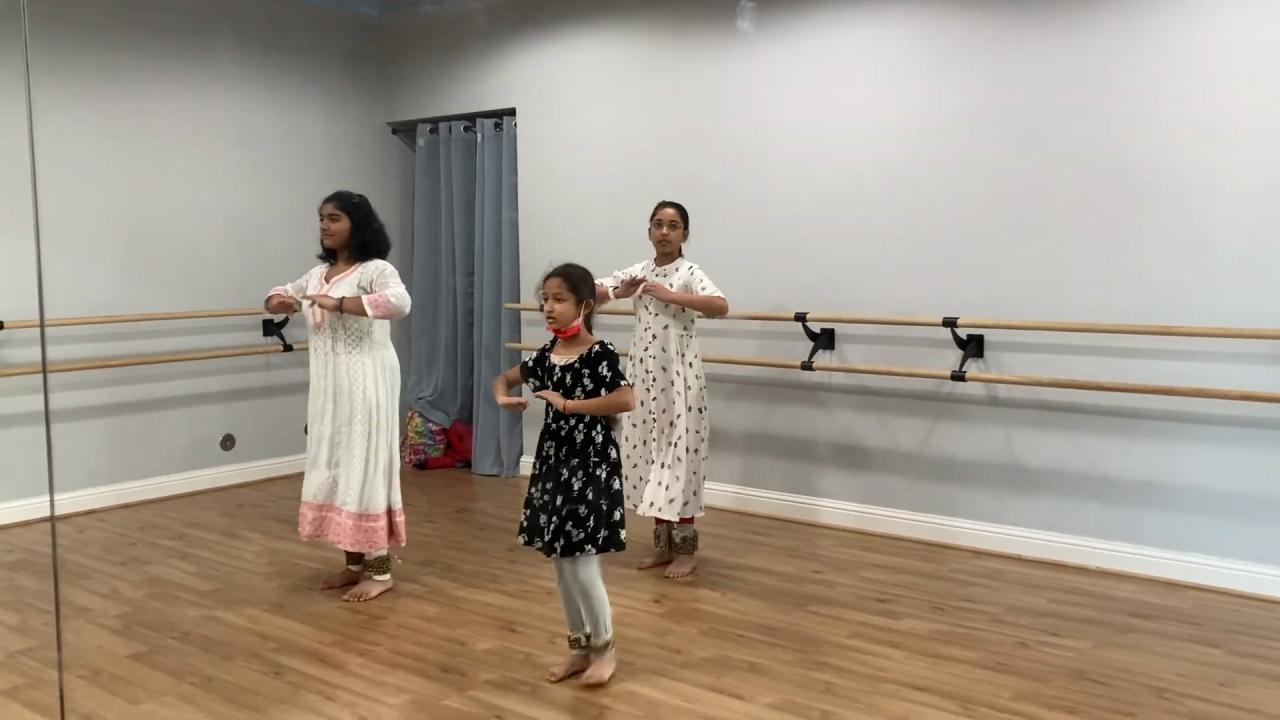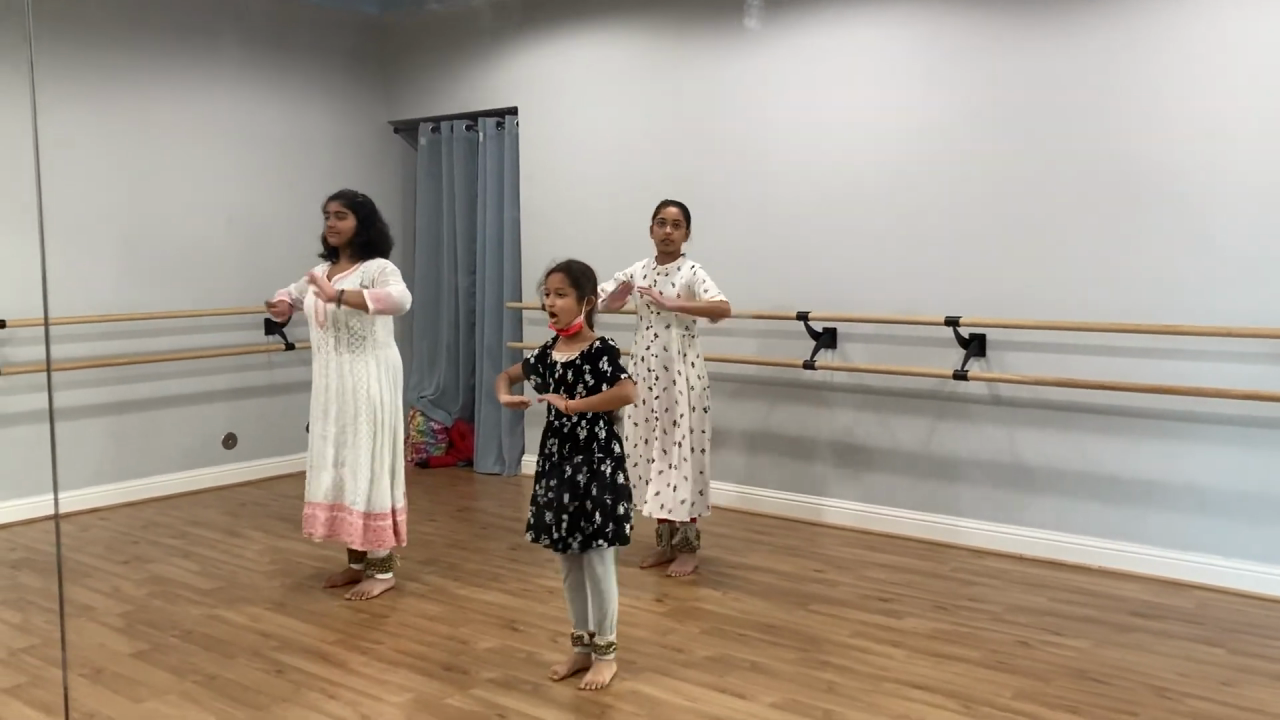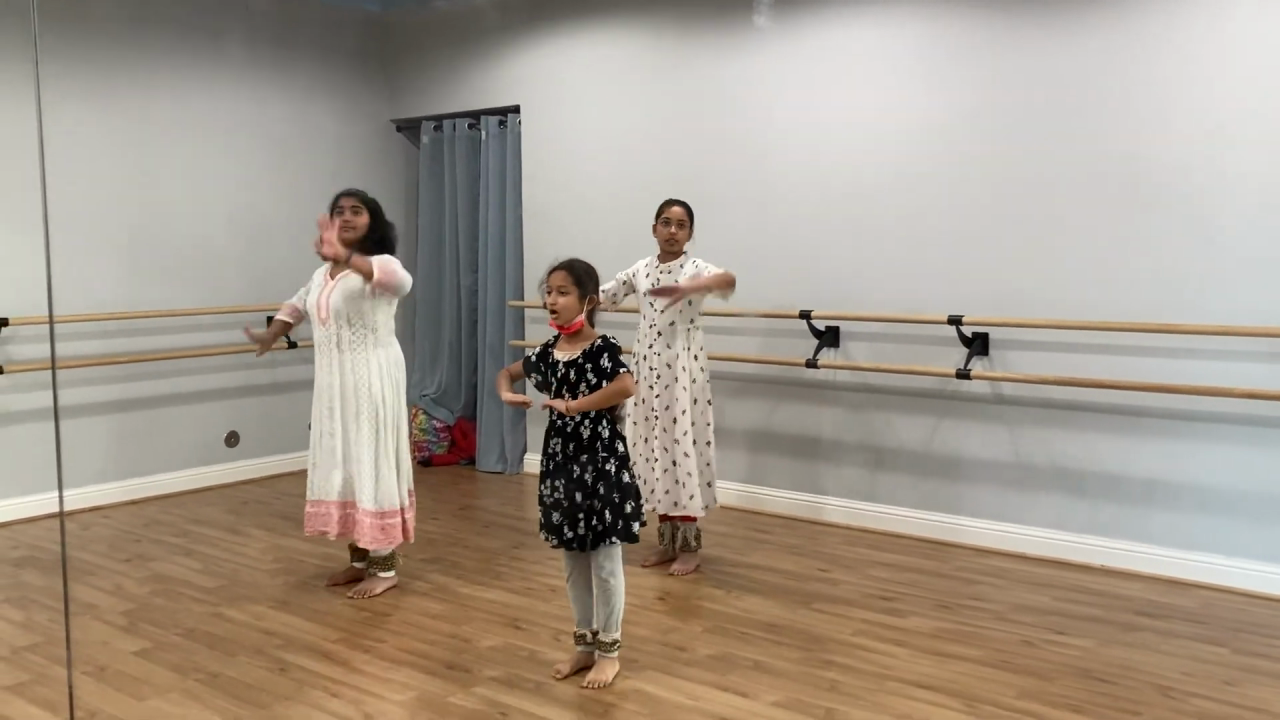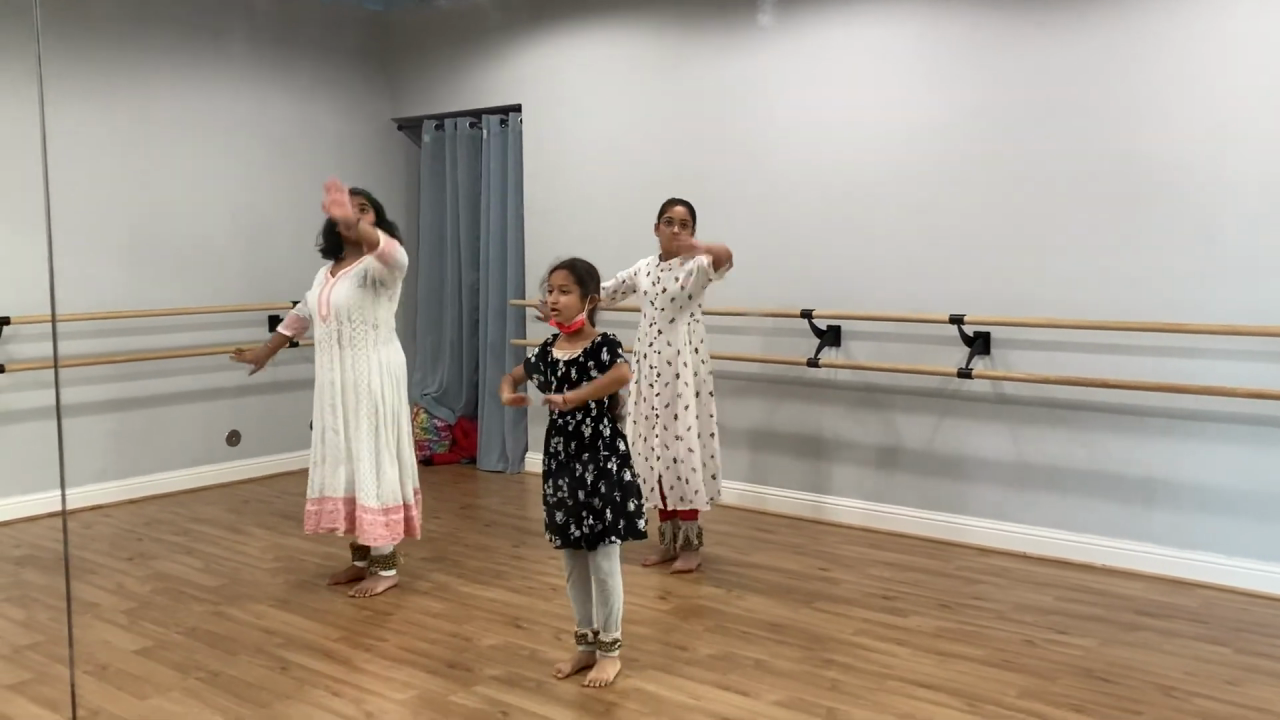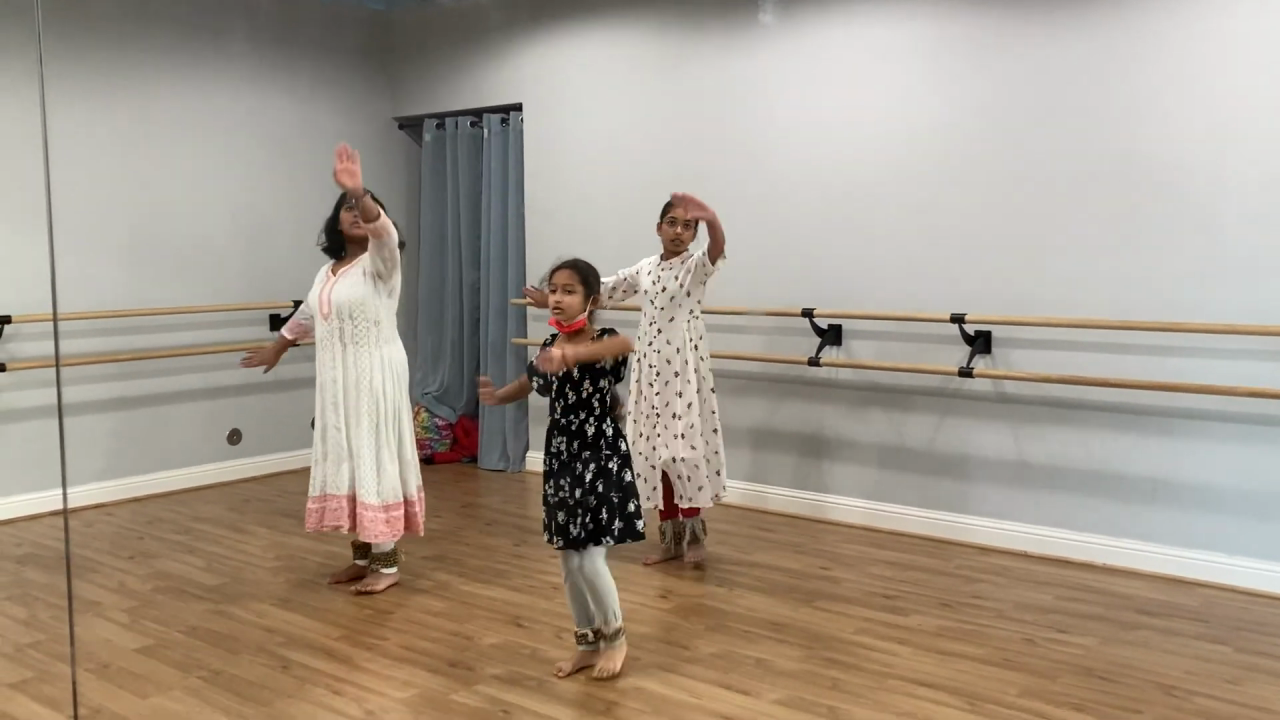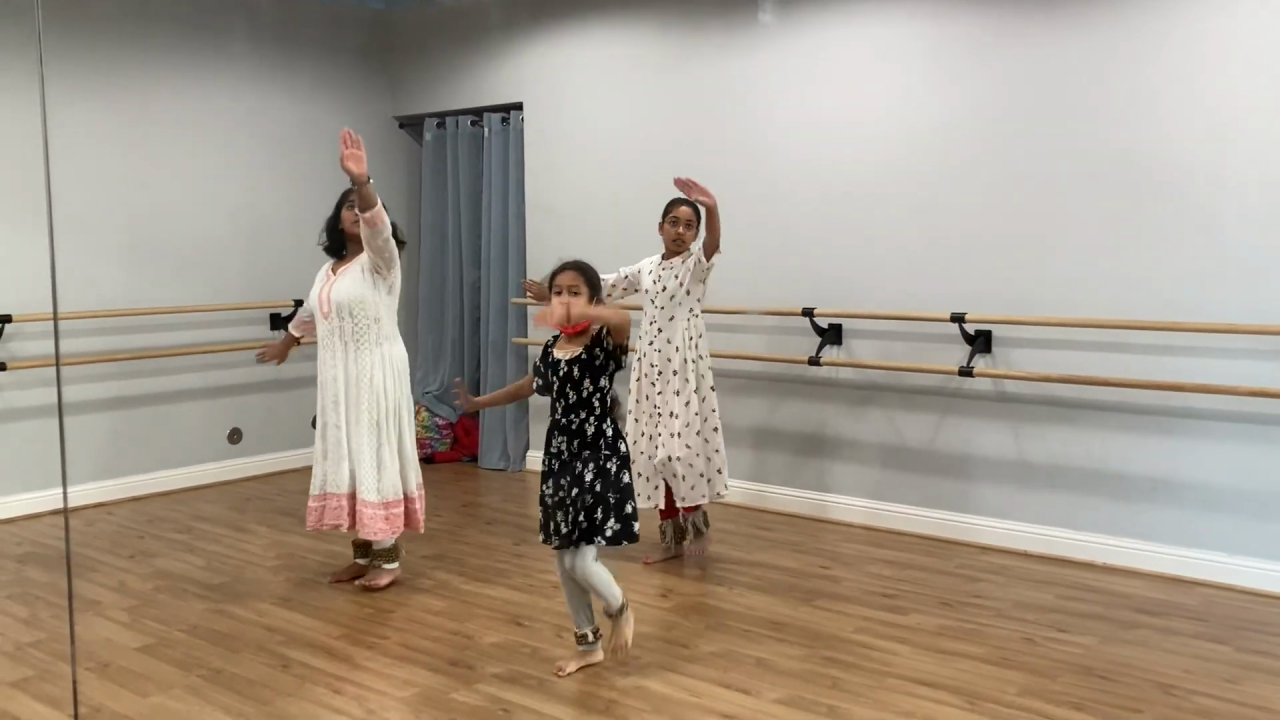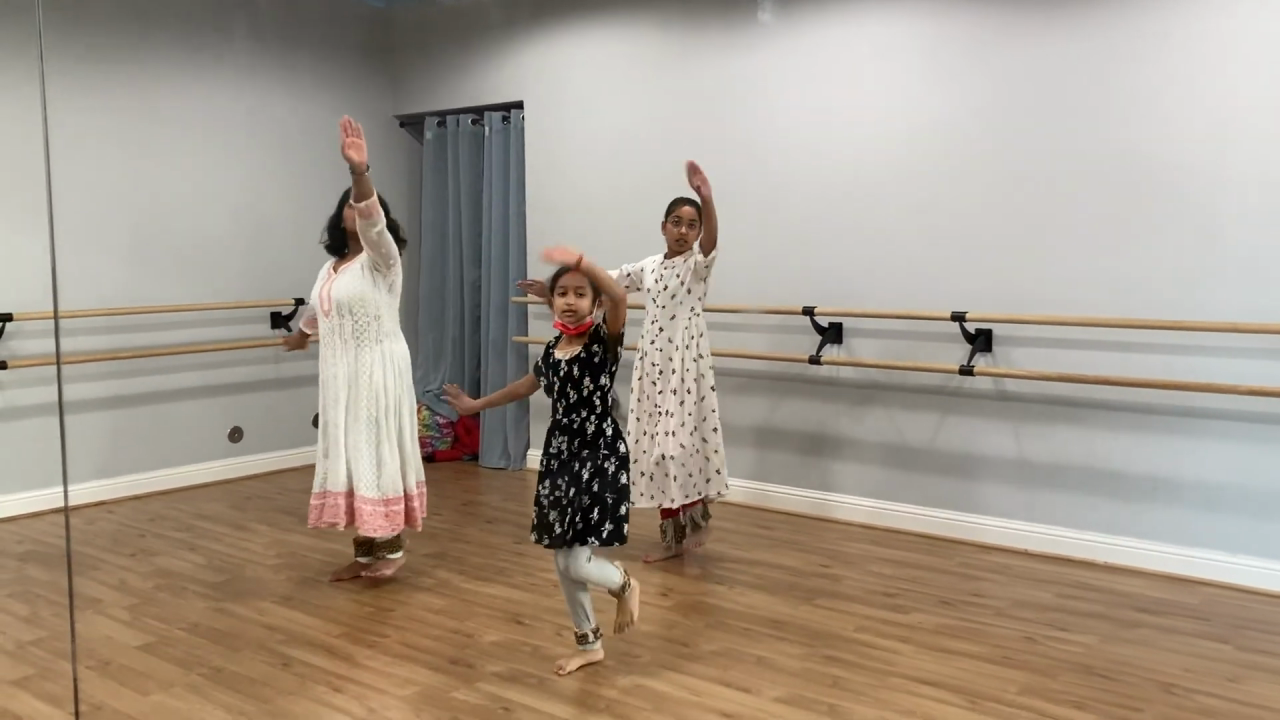
dt=0.1s
person 1, frame 1
left shoulder: (376, 270)
right shoulder: (319, 274)
left elbow: (399, 303)
right elbow: (281, 295)
left wrist: (338, 304)
right wrist: (280, 301)
left hip: (366, 384)
right hip: (329, 386)
left knee: (365, 466)
right knee: (334, 466)
left ankle: (380, 570)
right ankle: (355, 562)
person 1, frame 2
left shoulder: (378, 269)
right shoulder: (321, 272)
left elbow: (400, 299)
right elbow: (288, 297)
left wrist: (339, 296)
right wrist: (280, 306)
left hip: (369, 382)
right hip: (332, 385)
left knee: (368, 465)
right knee: (337, 465)
left ankle: (382, 568)
right ankle: (357, 561)
person 1, frame 3
left shoulder: (378, 266)
right shoulder: (324, 274)
left elbow: (399, 281)
right elbow: (298, 306)
left wrist: (346, 255)
right wrist: (271, 334)
left hip: (372, 381)
right hip: (333, 384)
left knee: (372, 464)
right knee: (340, 465)
left ankle: (385, 568)
right ankle: (360, 559)
person 1, frame 4
left shoulder: (380, 266)
right shoulder: (327, 272)
left elbow: (396, 257)
right elbow: (301, 315)
left wrist: (355, 223)
right wrist: (267, 350)
left hip: (373, 378)
right hip: (335, 381)
left knee: (373, 461)
right knee: (342, 462)
left ankle: (386, 566)
right ankle: (362, 558)
person 1, frame 5
left shoulder: (381, 263)
right shoulder: (328, 271)
left elbow: (383, 233)
right elbow: (306, 316)
left wrist: (360, 193)
right wrist: (276, 349)
left hip: (375, 377)
right hip: (336, 380)
left knee: (375, 461)
right knee: (343, 462)
left ankle: (387, 564)
right ankle: (362, 556)
person 1, frame 6
left shoulder: (381, 261)
right shoulder: (328, 269)
left elbow: (377, 227)
right elbow: (310, 313)
left wrist: (363, 181)
right wrist: (285, 344)
left hip: (375, 375)
right hip: (337, 379)
left knee: (375, 458)
right knee: (343, 459)
left ankle: (388, 558)
right ankle: (363, 555)
person 1, frame 7
left shoulder: (382, 258)
right shoulder: (330, 267)
left elbow: (372, 220)
right elbow: (316, 311)
left wrist: (361, 171)
right wrist: (299, 335)
left hip: (377, 372)
right hip: (340, 375)
left knee: (374, 456)
right knee: (344, 458)
left ankle: (390, 546)
right ankle: (365, 552)
person 2, frame 1
left shoulder: (600, 355)
right shoulder: (545, 354)
left elbow: (626, 400)
right elbow: (504, 378)
left wrist: (570, 405)
right wrist: (503, 398)
left hip: (592, 466)
right hip: (552, 463)
left knee: (582, 567)
right knee: (562, 565)
left ankle: (603, 651)
right ankle: (580, 648)
person 2, frame 2
left shoulder: (601, 350)
right shoulder: (547, 351)
left elbow: (628, 393)
right elbow: (506, 375)
left wrist: (572, 404)
right wrist: (505, 397)
left hip: (596, 461)
right hip: (556, 459)
left knee: (596, 561)
right knee: (569, 562)
left ankle: (606, 654)
right ankle: (583, 646)
person 2, frame 3
left shoulder: (603, 348)
right shoulder: (548, 349)
left elbow: (626, 388)
right elbow: (507, 372)
left wrist: (575, 407)
right wrist: (507, 394)
left hip: (601, 460)
right hip: (559, 459)
left knee: (604, 561)
right knee: (574, 559)
left ankle: (608, 651)
right ankle: (585, 644)
person 2, frame 4
left shoulder: (603, 345)
right shoulder: (547, 348)
left elbow: (623, 375)
right elbow: (512, 376)
left wrist: (571, 398)
right wrist: (507, 394)
left hip: (601, 458)
right hip: (561, 458)
left knee: (602, 559)
right knee: (573, 559)
left ankle: (609, 650)
right ankle: (586, 644)
person 2, frame 5
left shoulder: (602, 342)
right shoulder: (549, 349)
left elbow: (623, 344)
right elbow: (526, 385)
left wrist: (567, 353)
right wrist: (489, 395)
left hip: (601, 459)
right hip: (561, 458)
left knee: (589, 561)
right knee: (569, 561)
left ankle: (613, 637)
right ankle: (589, 642)
person 2, frame 6
left shoulder: (604, 342)
right shoulder: (551, 351)
left elbow: (623, 319)
right elbow: (529, 385)
left wrist: (576, 315)
right wrist: (479, 402)
left hip: (599, 458)
right hip: (560, 457)
left knee: (580, 561)
right knee: (565, 560)
left ankle: (619, 610)
right ankle: (588, 642)
person 2, frame 7
left shoulder: (603, 343)
right shoulder: (553, 348)
left elbow: (618, 298)
right elbow: (529, 383)
left wrist: (579, 265)
right wrist: (478, 404)
left hip: (599, 457)
right hip: (560, 455)
left knee: (576, 561)
right knee: (563, 560)
left ankle: (623, 585)
right ankle: (589, 641)
person 3, frame 1
left shoulder: (690, 273)
right shoulder: (637, 272)
left elbow: (720, 306)
right elbow: (591, 291)
left wrist: (668, 294)
right wrist: (622, 291)
left hip: (679, 374)
right hip: (644, 374)
left knee: (676, 454)
right knee: (650, 454)
left ankle: (686, 547)
right ankle: (664, 543)
person 3, frame 2
left shoulder: (692, 272)
right shoulder: (637, 271)
left elbow: (723, 309)
right elbow: (596, 300)
left wrist: (674, 304)
right wrist: (617, 296)
left hip: (681, 373)
right hip: (646, 373)
left knee: (679, 453)
right knee: (652, 454)
left ankle: (687, 547)
right ankle: (665, 543)
person 3, frame 3
left shoulder: (694, 269)
right shoulder: (641, 270)
left elbow: (728, 280)
right elbow: (603, 297)
left wrist: (687, 287)
left hip: (684, 372)
right hip: (647, 371)
left knee: (682, 452)
right knee: (654, 452)
left ankle: (689, 546)
right ankle: (667, 541)
person 3, frame 4
left shoulder: (696, 266)
right shoulder: (641, 270)
left elbow: (726, 256)
right elbow: (603, 293)
left wrist: (694, 247)
left hip: (685, 369)
right hip: (649, 370)
left knee: (684, 448)
right knee: (654, 450)
left ankle: (691, 544)
right ankle: (669, 540)
person 3, frame 5
left shoulder: (697, 266)
right shoulder: (644, 269)
left elbow: (717, 249)
right elbow: (603, 290)
left wrist: (711, 220)
right wrist: (552, 301)
left hip: (685, 370)
right hip: (650, 369)
left knee: (683, 448)
right knee: (655, 450)
left ankle: (694, 533)
right ankle: (672, 538)
person 3, frame 6
left shoulder: (697, 265)
right shoulder: (645, 268)
left elbow: (713, 243)
right elbow: (602, 288)
left wrist: (711, 206)
right wrist: (552, 296)
left hip: (685, 368)
right hip: (650, 369)
left knee: (680, 445)
right knee: (654, 449)
left ankle: (697, 525)
right ankle: (672, 538)
person 3, frame 7
left shoulder: (699, 263)
right shoulder: (647, 267)
left elbow: (711, 238)
left wrist: (707, 197)
right wrist: (552, 290)
left hip: (685, 368)
right hip: (650, 367)
left knee: (677, 445)
right knee: (656, 446)
left ankle: (696, 516)
right ankle: (672, 536)
